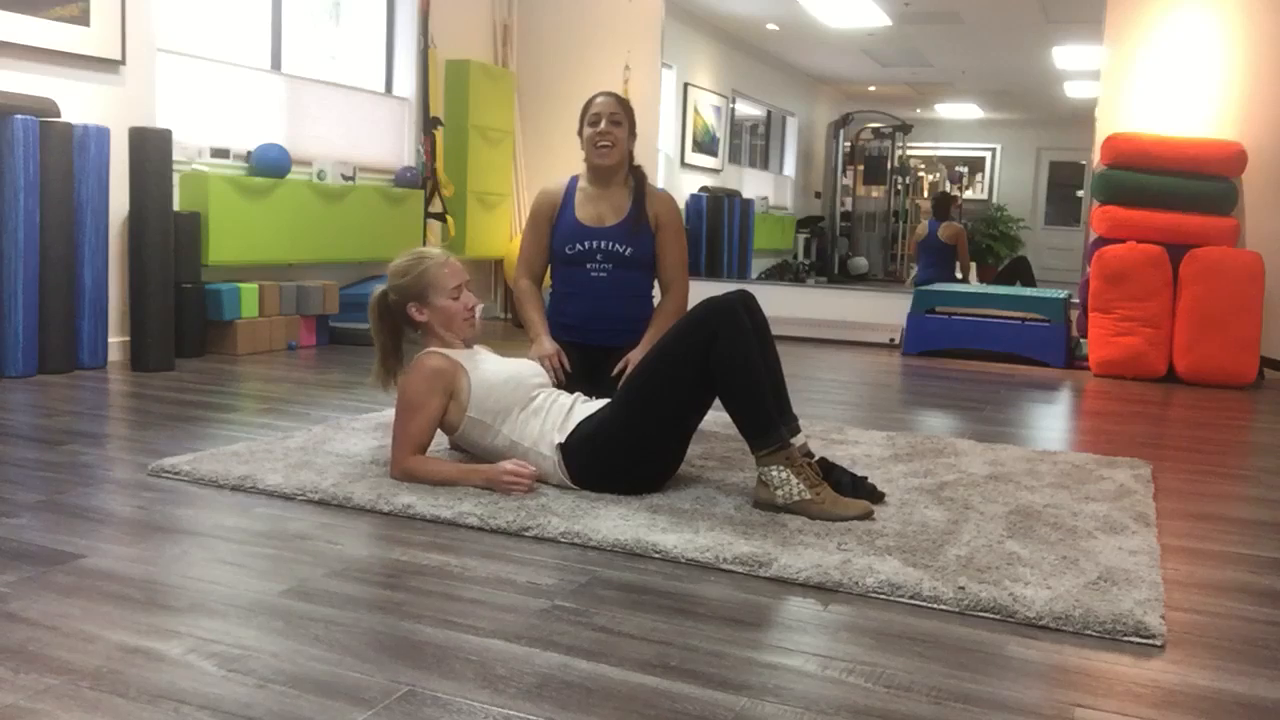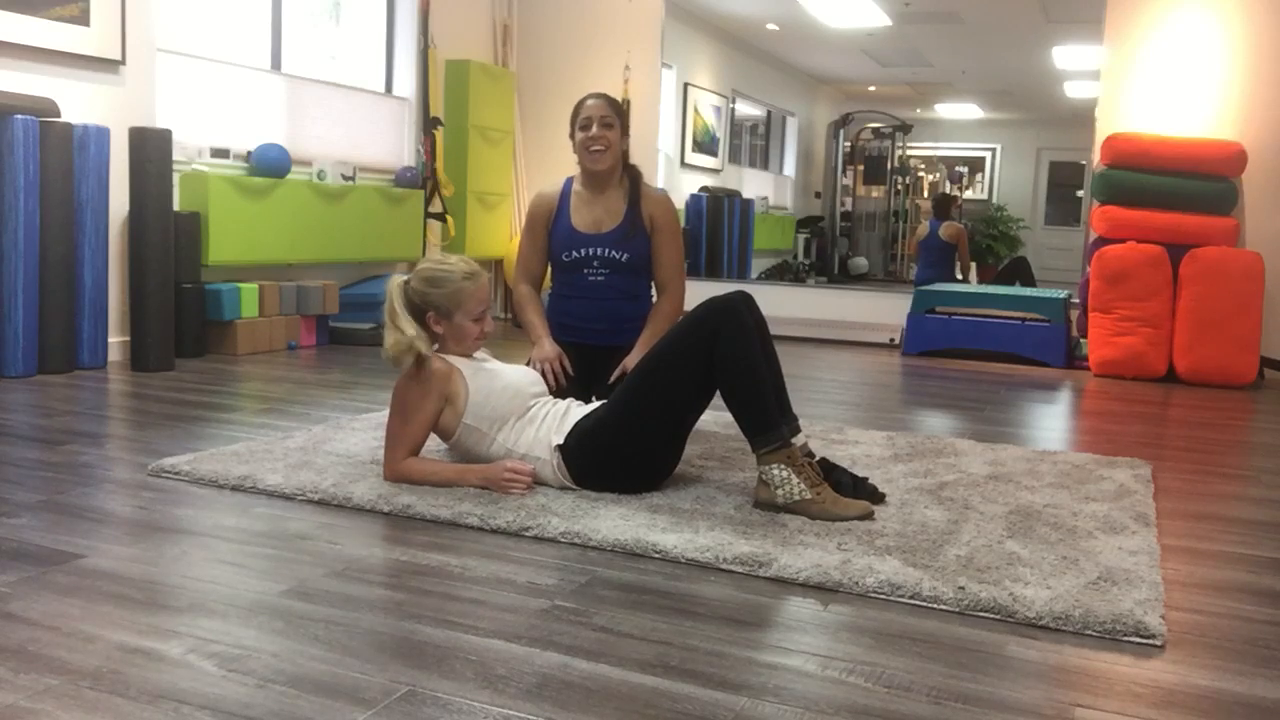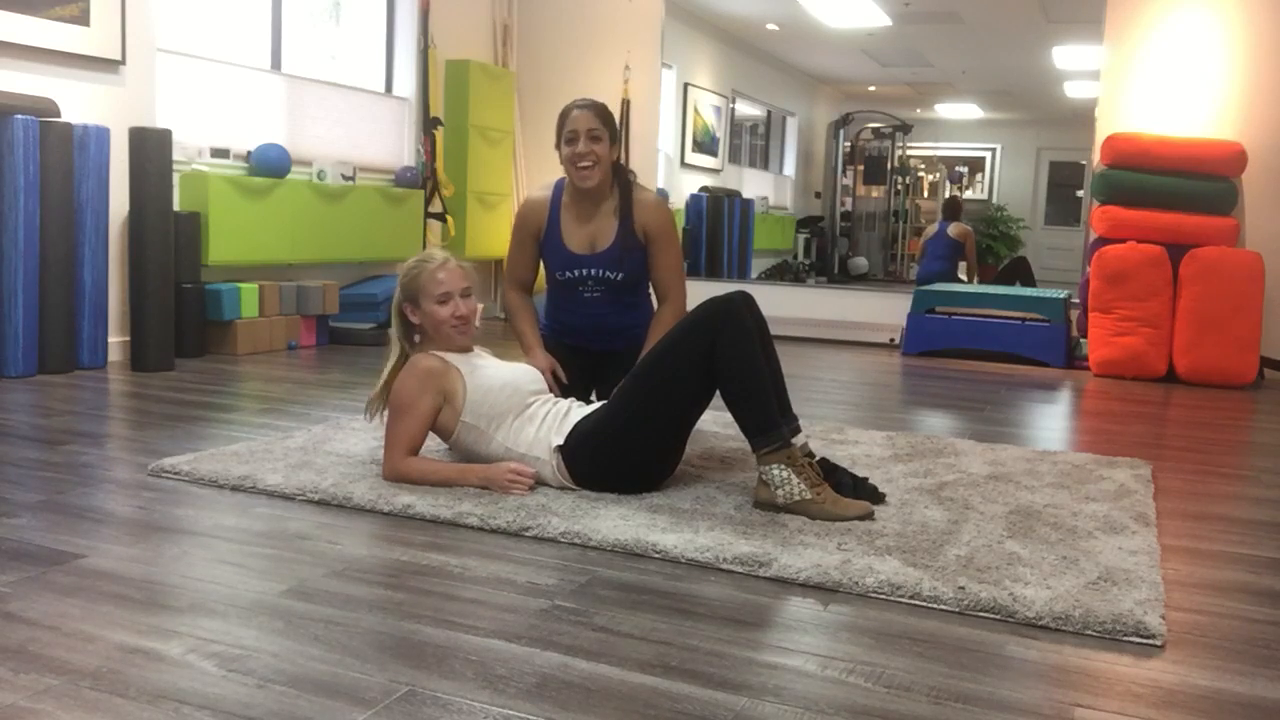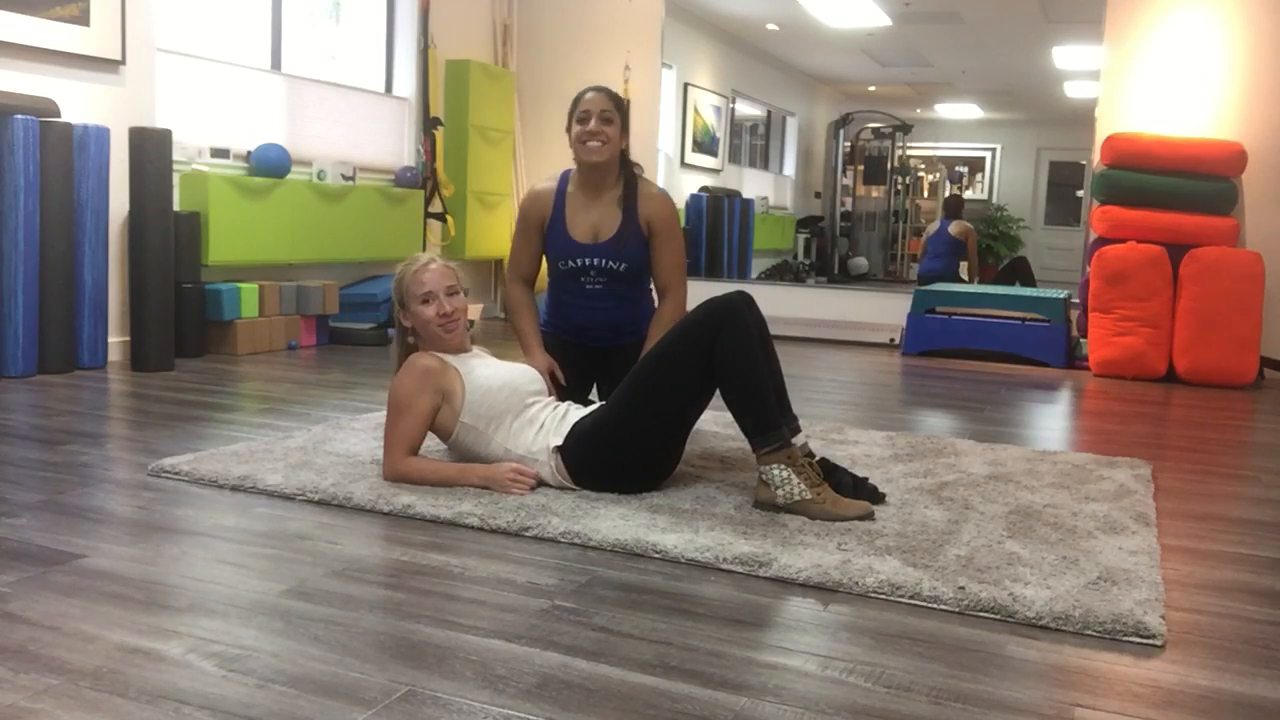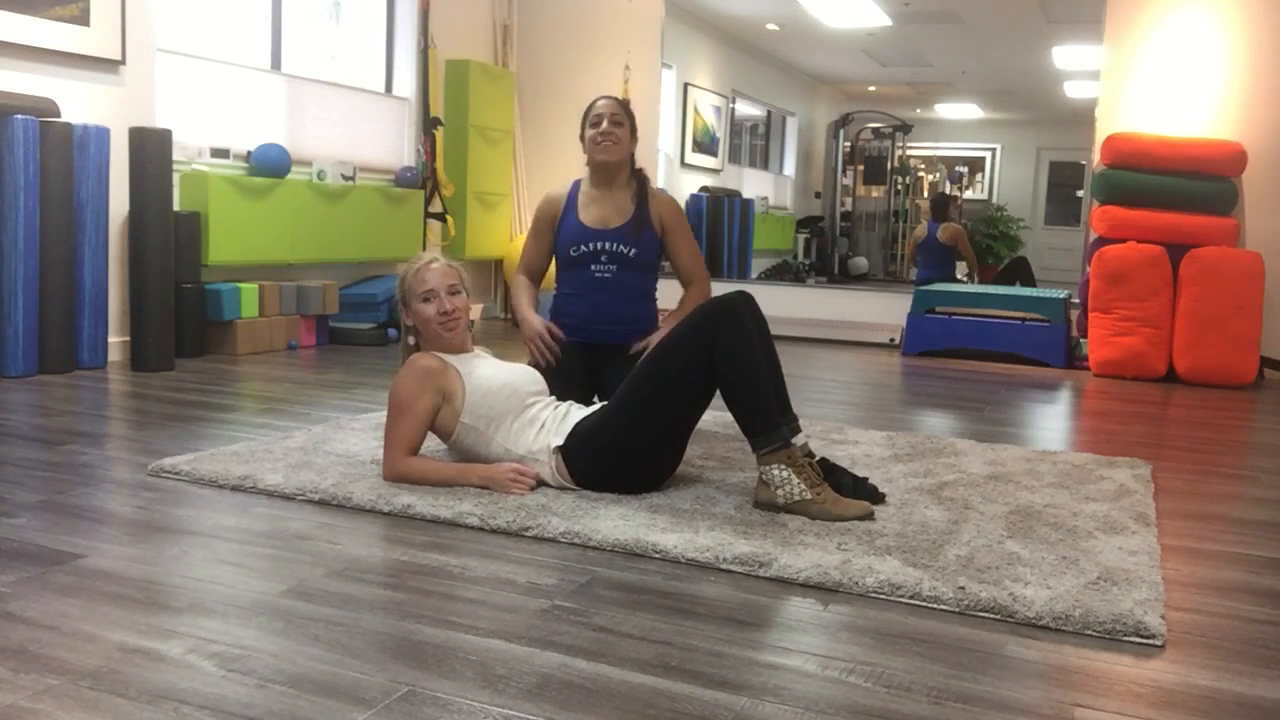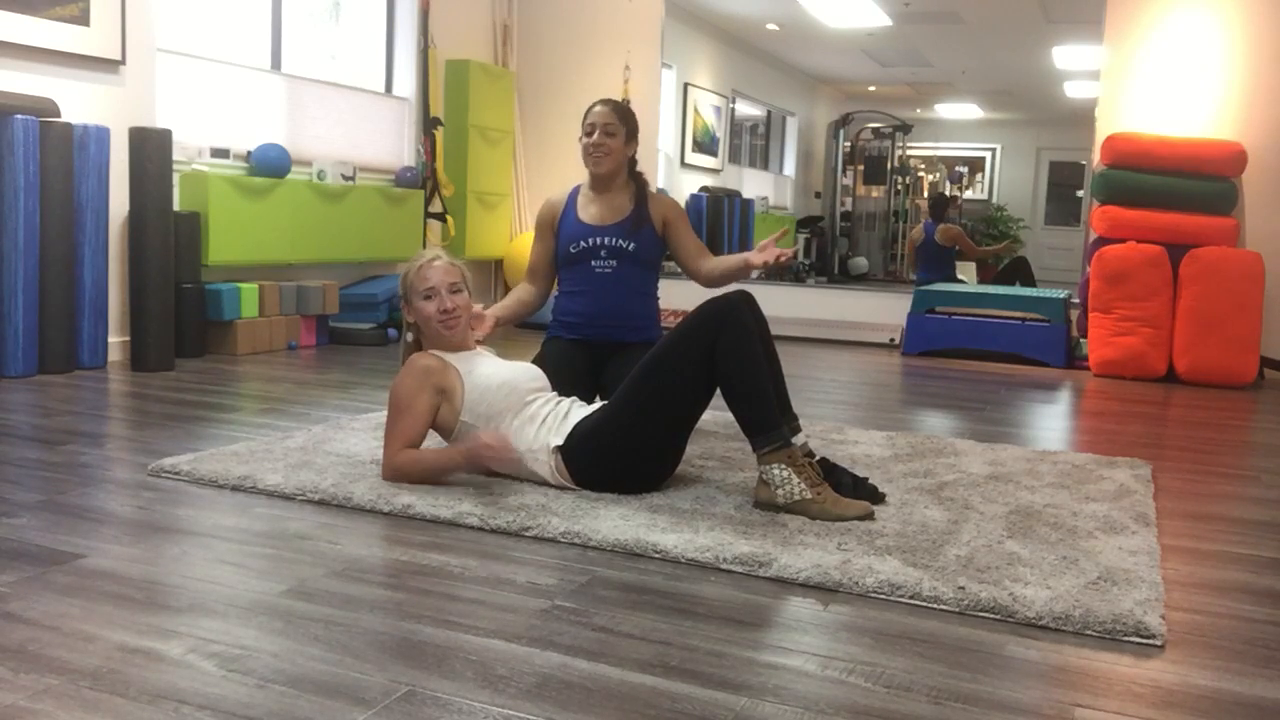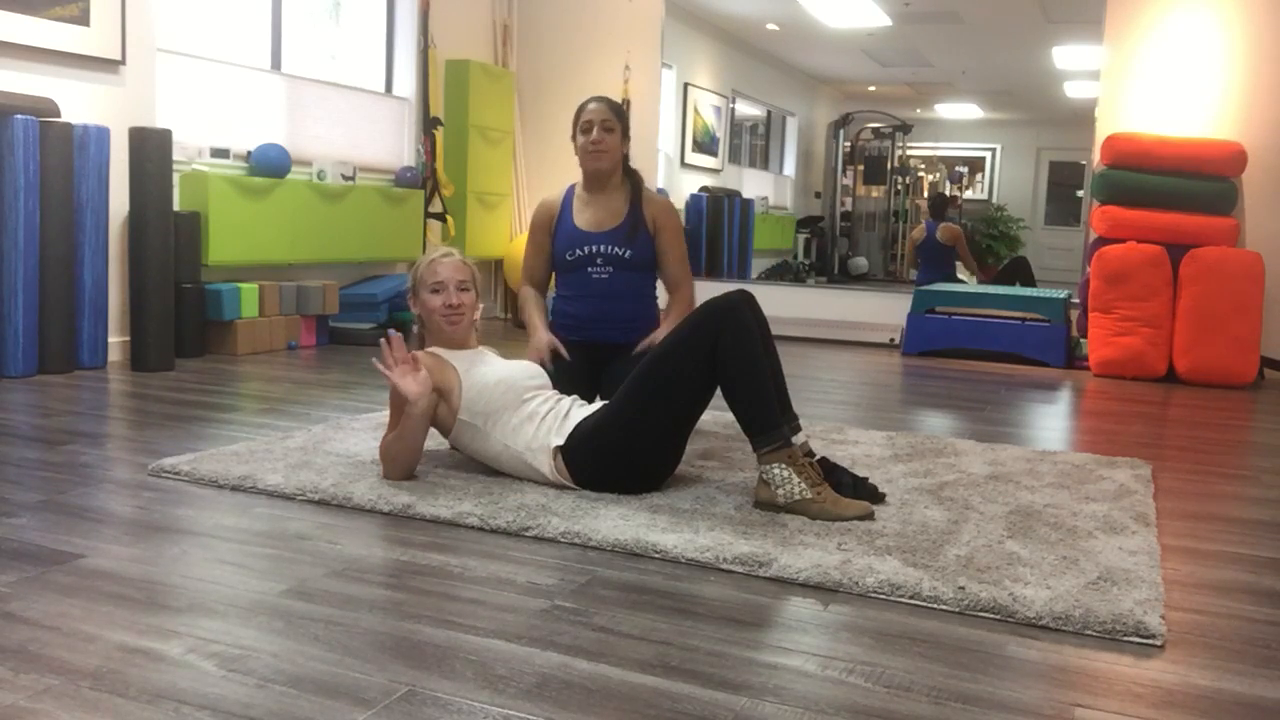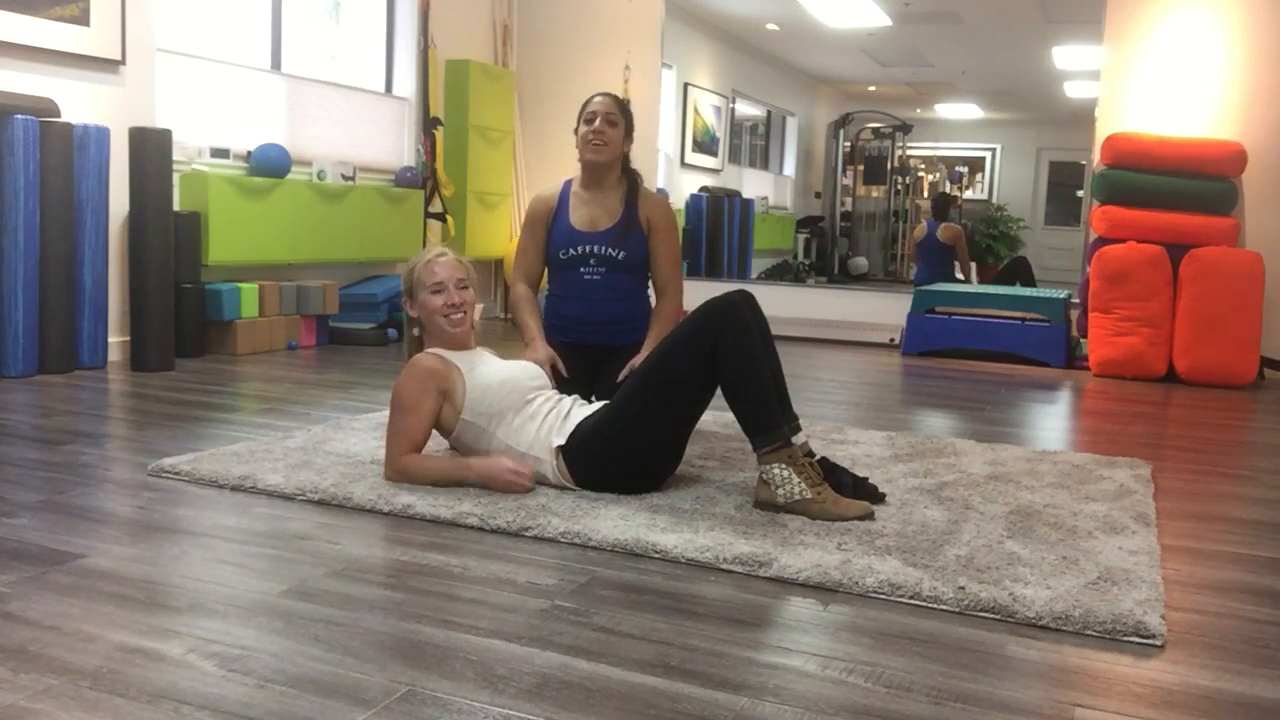
dt=0.5s
person 1, frame 1
left shoulder: (474, 356)
right shoulder: (431, 370)
right elbow: (404, 464)
right wrist: (487, 475)
left hip: (603, 434)
right hip: (597, 456)
left knee: (738, 306)
right knee: (719, 319)
left ankle: (792, 459)
right ankle: (782, 477)
person 1, frame 2
left shoulder: (473, 359)
right shoulder: (429, 375)
right elbow: (397, 465)
right wrist: (483, 474)
left hip: (600, 438)
right hip: (592, 457)
left knee: (734, 309)
right knee: (721, 320)
left ankle: (793, 458)
right ankle: (783, 478)
person 1, frame 3
left shoulder: (474, 358)
right shoulder: (426, 371)
right elbow: (396, 465)
right wrist: (485, 474)
left hip: (599, 437)
right hip: (590, 456)
left knee: (736, 308)
right knee: (722, 318)
left ankle: (792, 459)
right ankle: (783, 477)
person 1, frame 4
left shoulder: (476, 357)
right shoulder: (423, 371)
right elbow: (396, 464)
right wrist: (482, 473)
left hip: (601, 440)
right hip: (589, 457)
left knee: (734, 309)
right knee: (723, 317)
left ankle: (793, 458)
right ankle: (783, 476)
person 1, frame 5
left shoulder: (478, 358)
right shoulder: (425, 372)
right elbow: (396, 465)
right wrist: (484, 474)
left hip: (598, 439)
right hip: (590, 458)
left knee: (735, 308)
right knee: (721, 318)
left ankle: (792, 459)
right ankle: (782, 477)
person 1, frame 6
left shoulder: (480, 356)
right shoulder: (424, 372)
right elbow: (395, 466)
right wrist: (467, 453)
left hip: (602, 441)
right hip: (590, 458)
left knee: (736, 308)
right knee: (722, 318)
left ankle: (792, 461)
right ankle: (783, 478)
person 1, frame 7
left shoulder: (484, 356)
right shoulder: (427, 368)
right elbow: (395, 467)
right wrist: (414, 405)
left hip: (600, 438)
right hip: (590, 456)
left knee: (736, 307)
right knee: (723, 318)
left ankle: (793, 461)
right ankle: (783, 476)
person 1, frame 8
left shoulder: (481, 355)
right shoulder: (426, 371)
right elbow: (398, 464)
right wrist: (478, 467)
left hip: (602, 439)
right hip: (592, 457)
left knee: (736, 307)
right knee: (724, 319)
left ankle: (793, 460)
right ankle: (784, 477)
person 2, frame 1
left shoulder: (658, 205)
right shoulder: (552, 200)
left elbow: (675, 291)
right elbow: (526, 279)
left wrist: (646, 348)
right wrist: (541, 338)
left hip: (628, 353)
right hip: (564, 348)
person 2, frame 2
left shoulder: (654, 205)
right shoulder: (548, 203)
left elbow: (671, 292)
right elbow: (525, 284)
left wrist: (642, 352)
right wrist: (542, 341)
left hip: (627, 351)
right hip: (563, 348)
person 2, frame 3
left shoulder: (649, 210)
right shoulder: (537, 209)
left elbow: (672, 300)
right elbow: (516, 289)
right wrist: (535, 352)
left hip: (628, 350)
right hip: (561, 347)
person 2, frame 4
left shoulder: (654, 204)
right shoulder: (542, 200)
left elbow: (672, 294)
right elbow: (518, 283)
right wrist: (534, 352)
left hip: (630, 345)
right hip: (562, 342)
person 2, frame 5
left shoulder: (661, 207)
right shoulder: (556, 204)
left elbow: (697, 282)
right elbow: (525, 275)
left wrist: (670, 329)
right wrist: (527, 315)
left hip: (635, 350)
right hip: (567, 345)
person 2, frame 6
left shoulder: (659, 208)
right shoulder: (556, 209)
left elbow: (704, 268)
right elbow: (535, 285)
left wrist: (747, 260)
right wrist: (495, 315)
left hip: (636, 347)
right hip: (569, 343)
person 2, frame 7
left shoulder: (655, 209)
right shoulder: (551, 210)
left elbow: (680, 287)
right elbow: (532, 284)
left wrist: (668, 330)
right wrist: (539, 330)
left hip: (634, 348)
right hip: (569, 345)
person 2, frame 8
left shoulder: (652, 209)
right shoulder: (547, 205)
left elbow: (670, 294)
right elbow: (522, 285)
left wrist: (649, 353)
right wrist: (536, 342)
left hip: (626, 350)
right hip: (562, 347)
